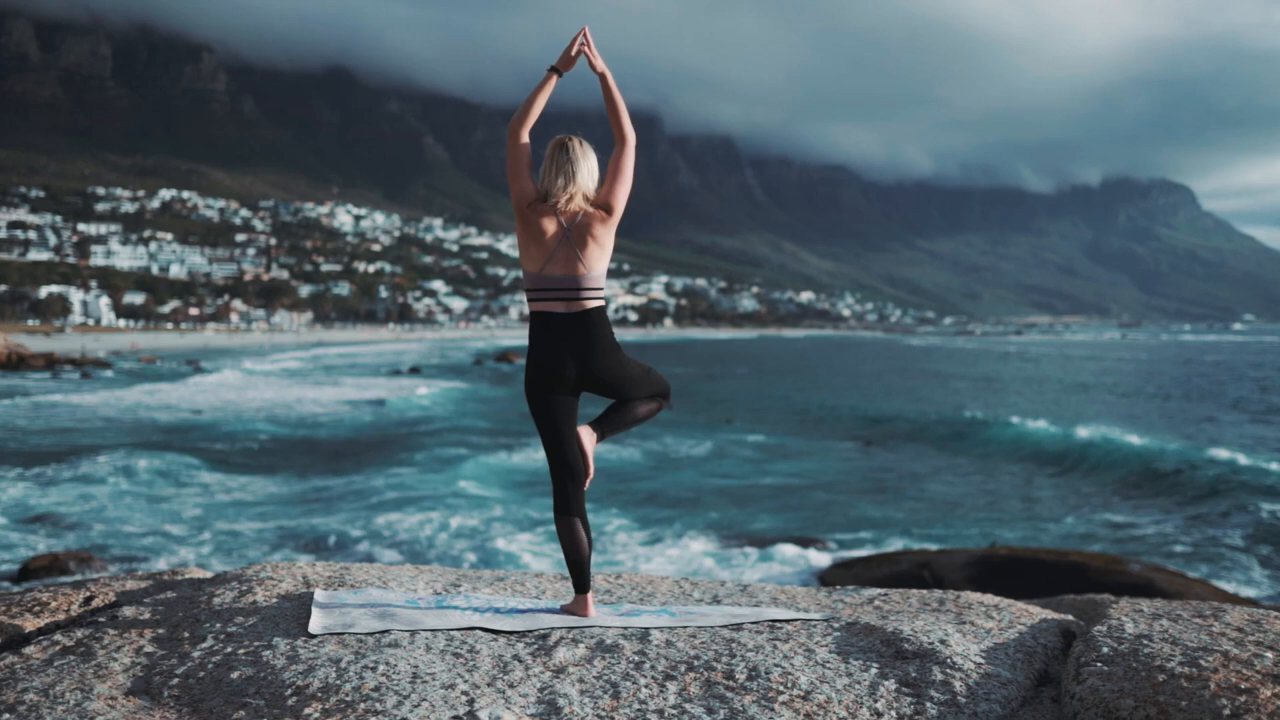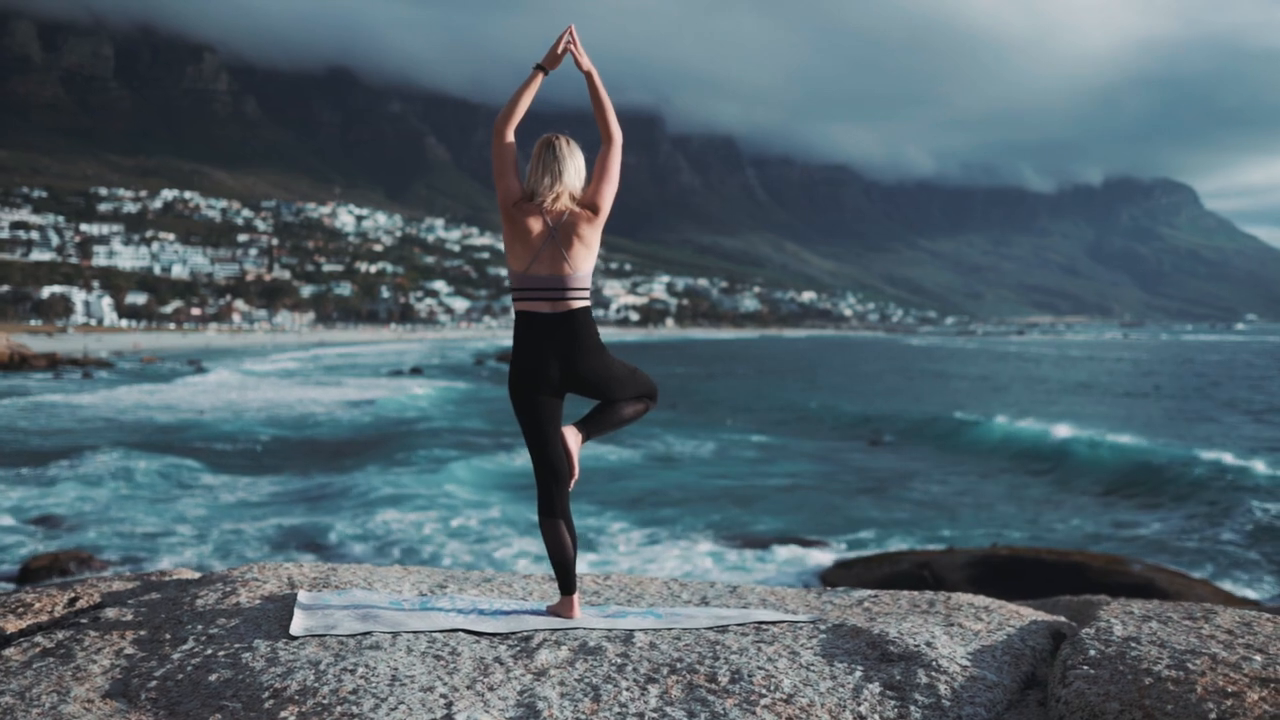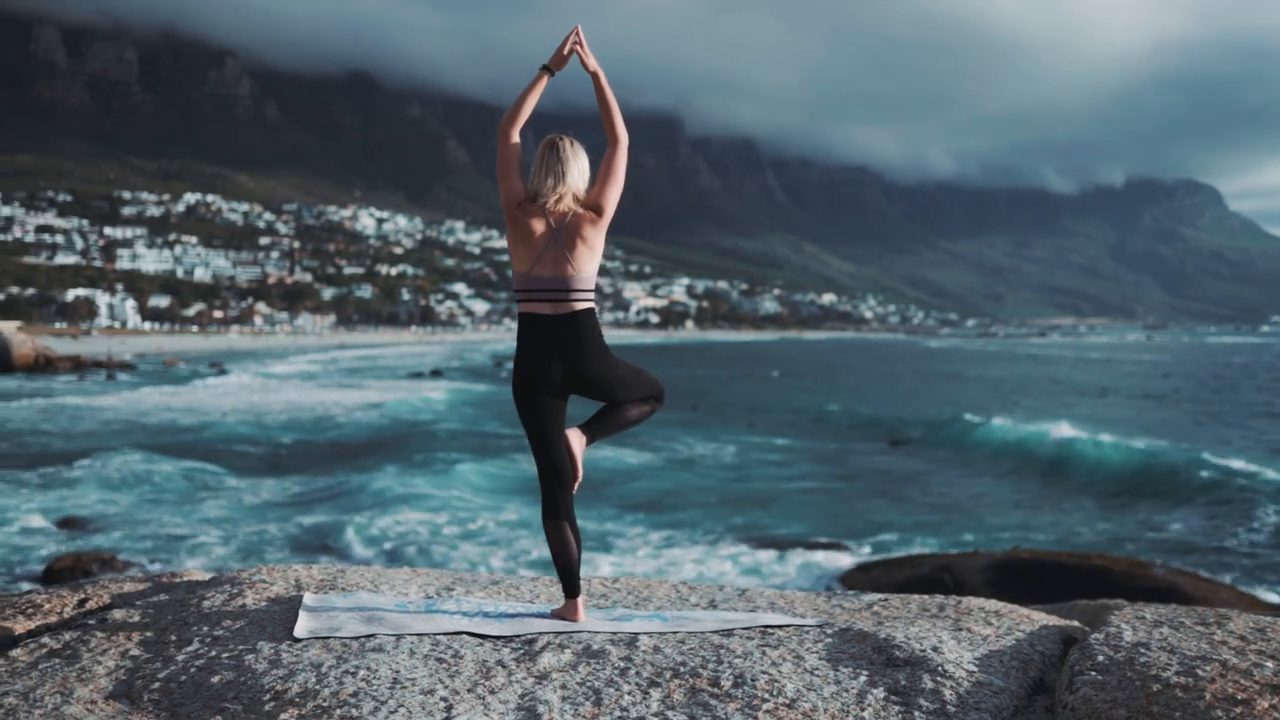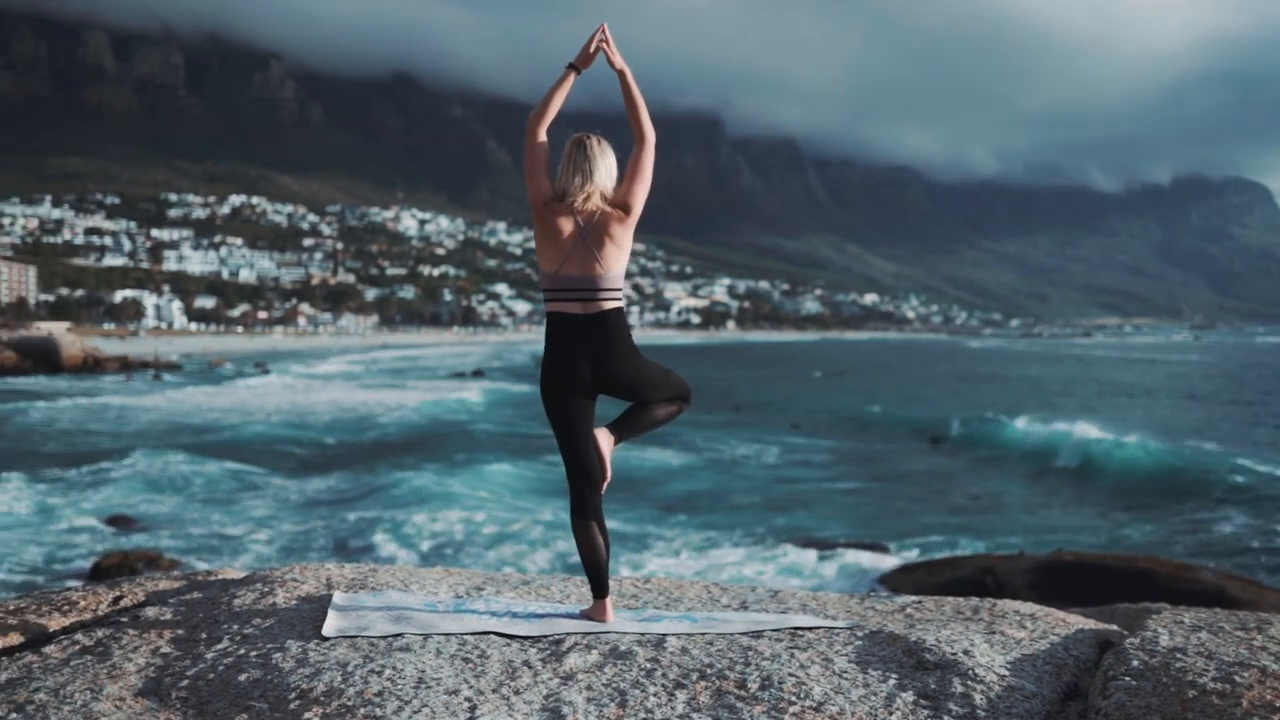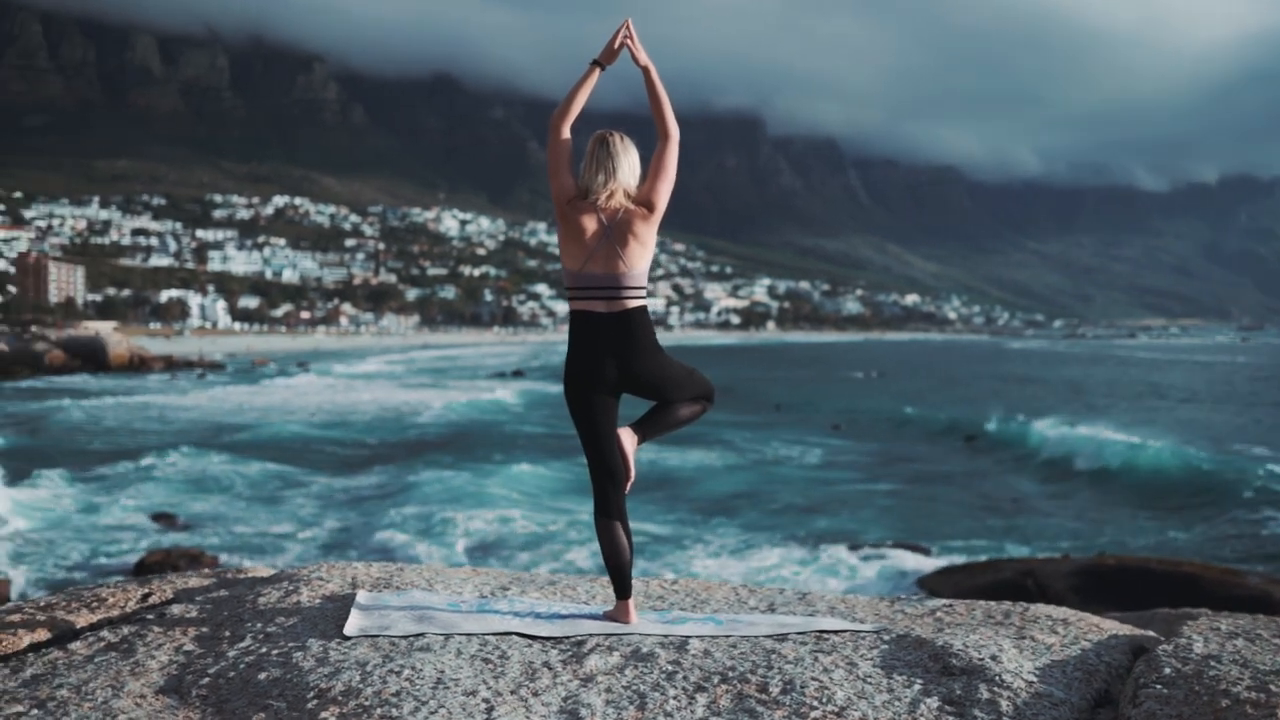
dt=0.5s
person 1, frame 1
left shoulder: (529, 216)
right shoulder: (604, 218)
left elbow: (517, 135)
right elbow: (627, 140)
left wrist: (558, 70)
right wrist: (601, 71)
left hip: (546, 359)
right hip: (596, 353)
left knee: (567, 484)
right knee: (658, 391)
left ankle: (583, 598)
right ankle: (595, 432)
person 1, frame 2
left shoulder: (516, 216)
right shoulder: (591, 219)
left elbow: (503, 131)
right elbow: (615, 139)
left wrist: (543, 68)
right wrist: (588, 69)
left hip: (531, 357)
right hip: (581, 352)
left knee: (551, 485)
right knee: (645, 392)
left ankle: (569, 600)
right ankle: (579, 433)
person 1, frame 3
left shoulder: (518, 217)
right shoulder: (593, 220)
left elbow: (508, 133)
right elbow: (619, 140)
left wrist: (549, 69)
right wrist: (594, 70)
left hip: (533, 360)
right hip: (584, 355)
left knee: (555, 487)
right knee: (651, 393)
left ankle: (572, 603)
right ankle: (583, 436)
person 1, frame 4
left shoulder: (546, 216)
right shoulder: (622, 217)
left elbow: (535, 132)
right elbow: (647, 138)
left wrist: (576, 67)
right wrist: (620, 67)
left hip: (562, 360)
right hip: (613, 354)
left knee: (583, 487)
right knee: (678, 393)
left ankle: (601, 604)
right ankle: (611, 435)
person 1, frame 5
left shoulder: (569, 214)
right shoulder: (645, 216)
left elbow: (559, 129)
right elbow: (671, 135)
left wrist: (600, 63)
right wrist: (644, 64)
left hip: (585, 359)
right hip: (637, 353)
left knee: (607, 487)
right knee: (702, 393)
left ankle: (625, 605)
right ankle: (635, 435)
